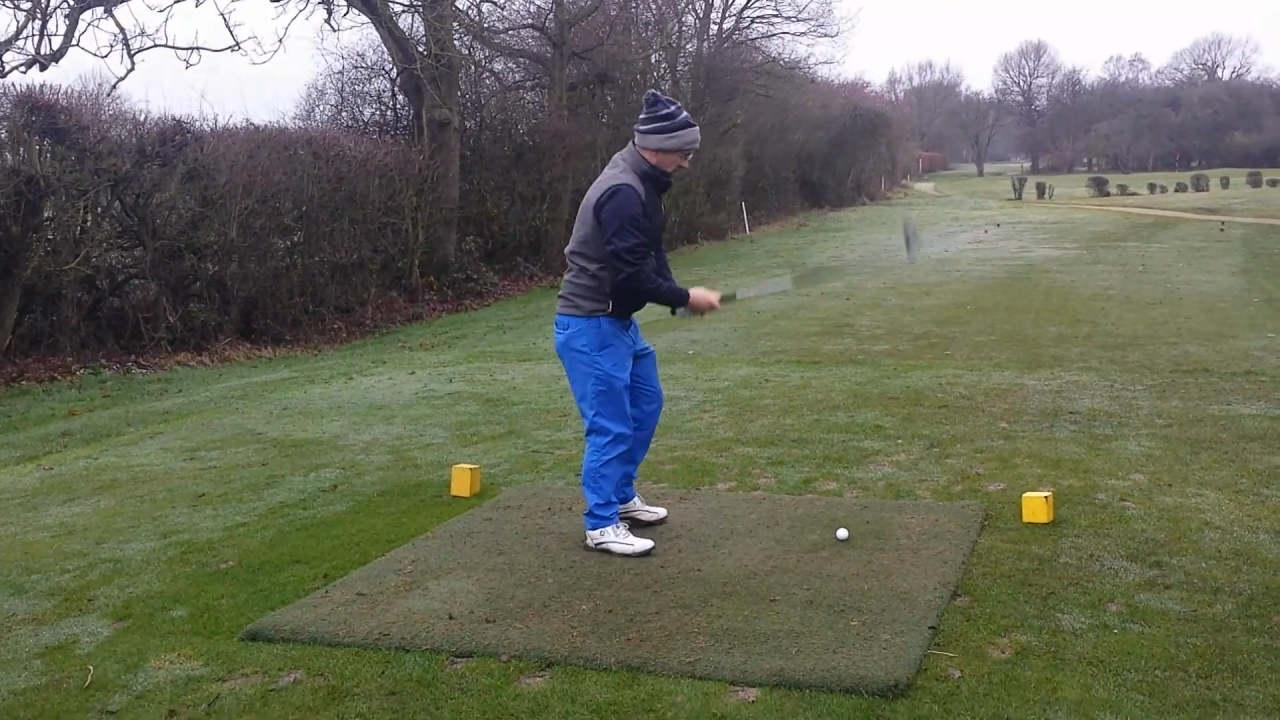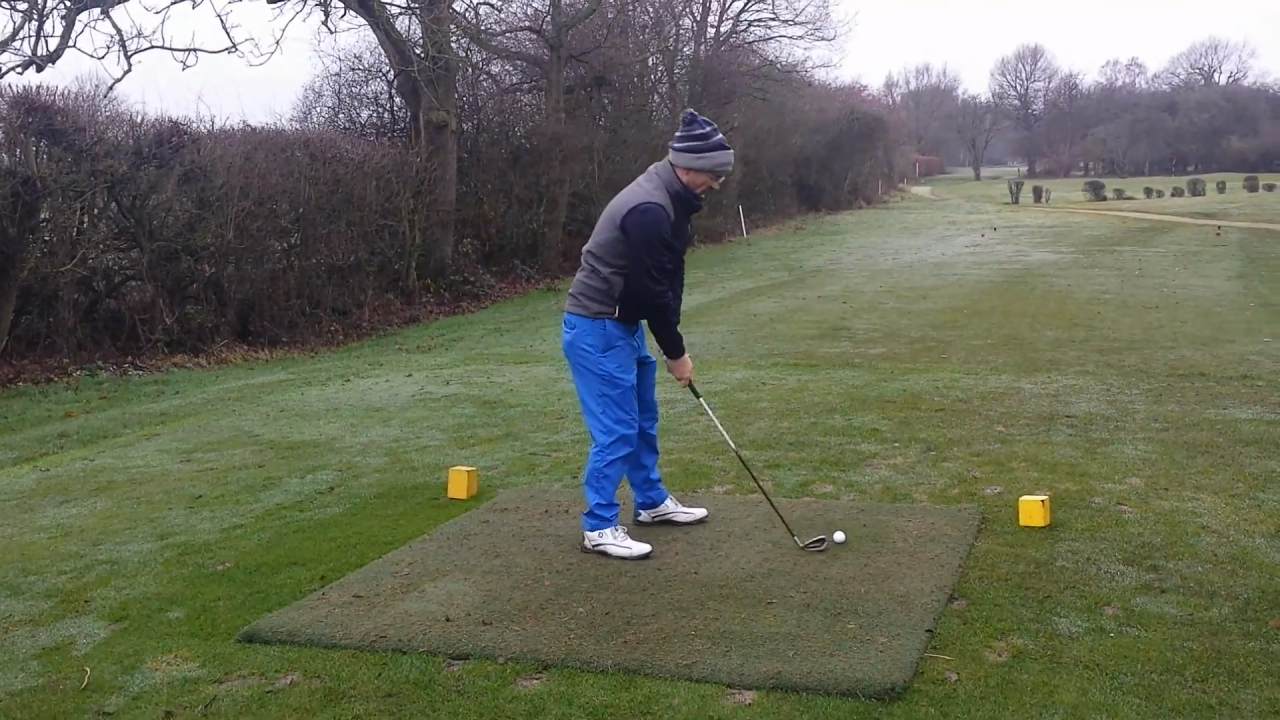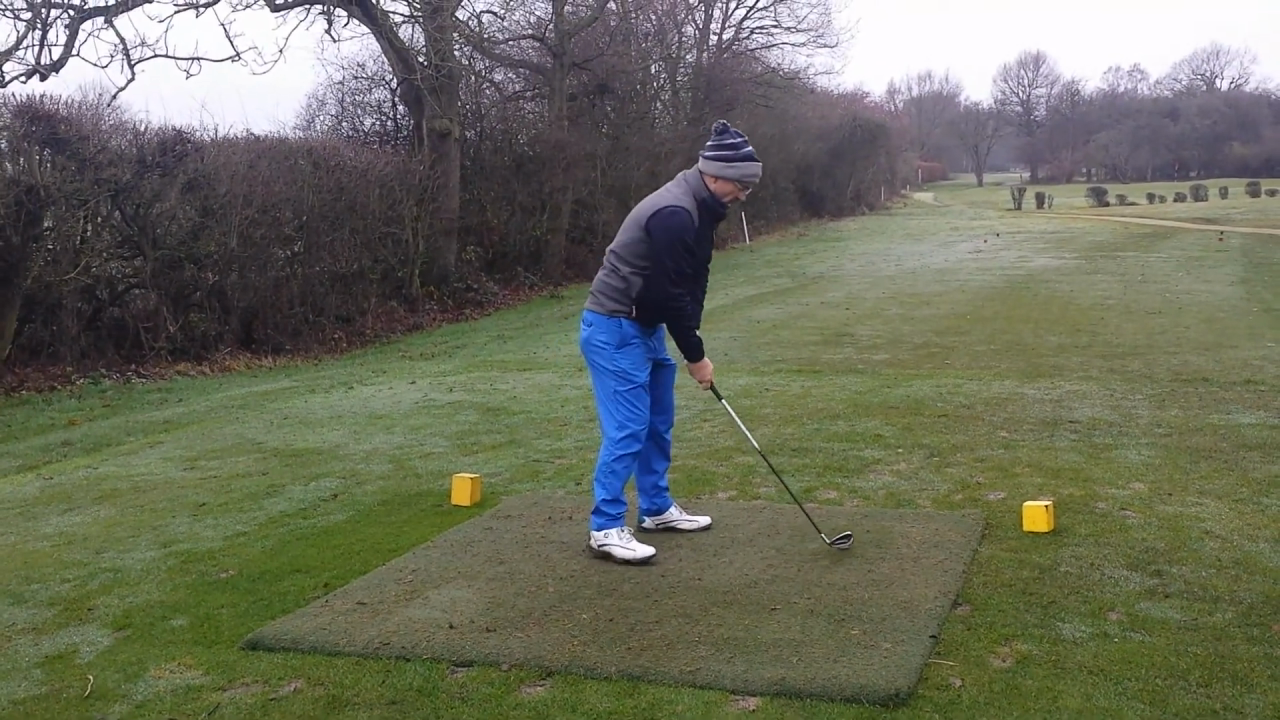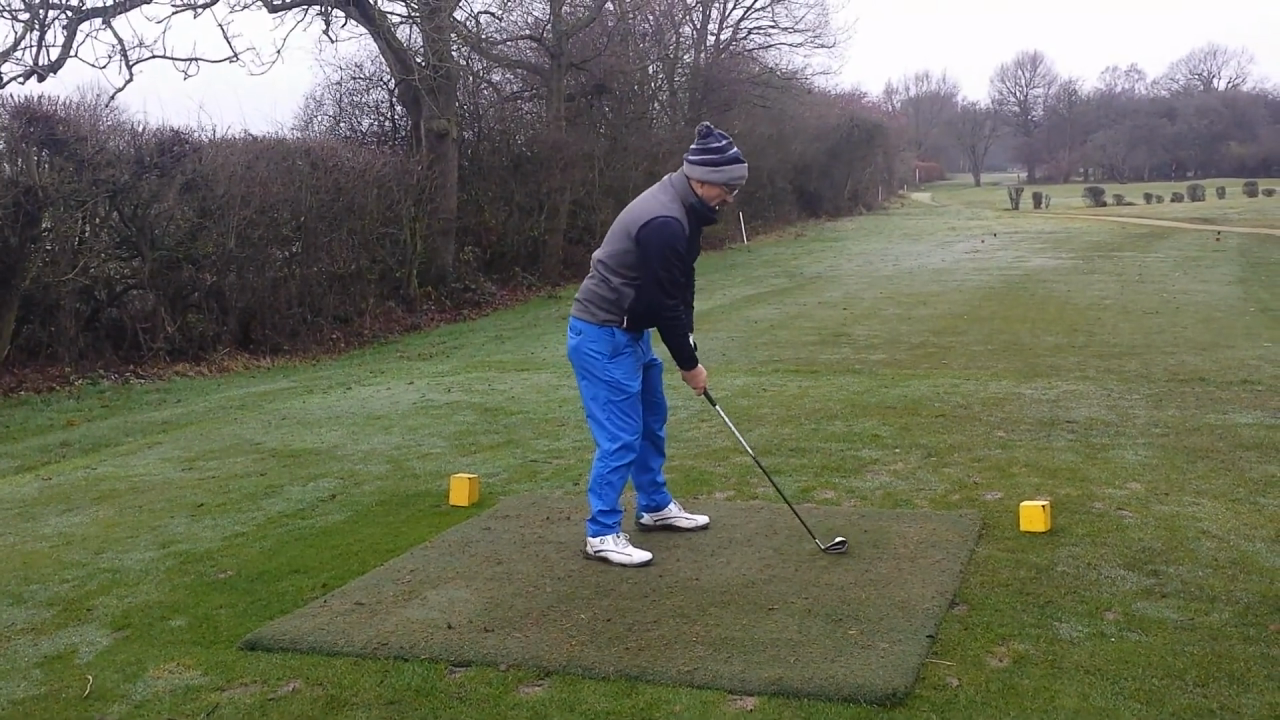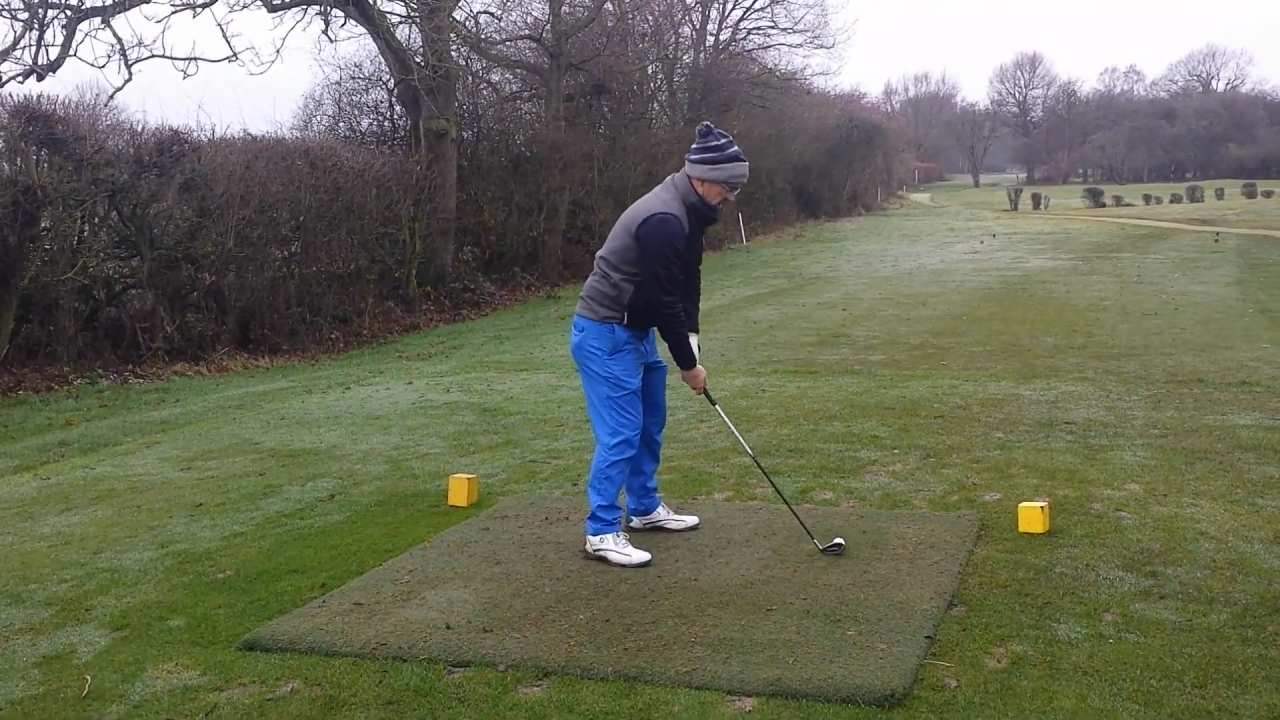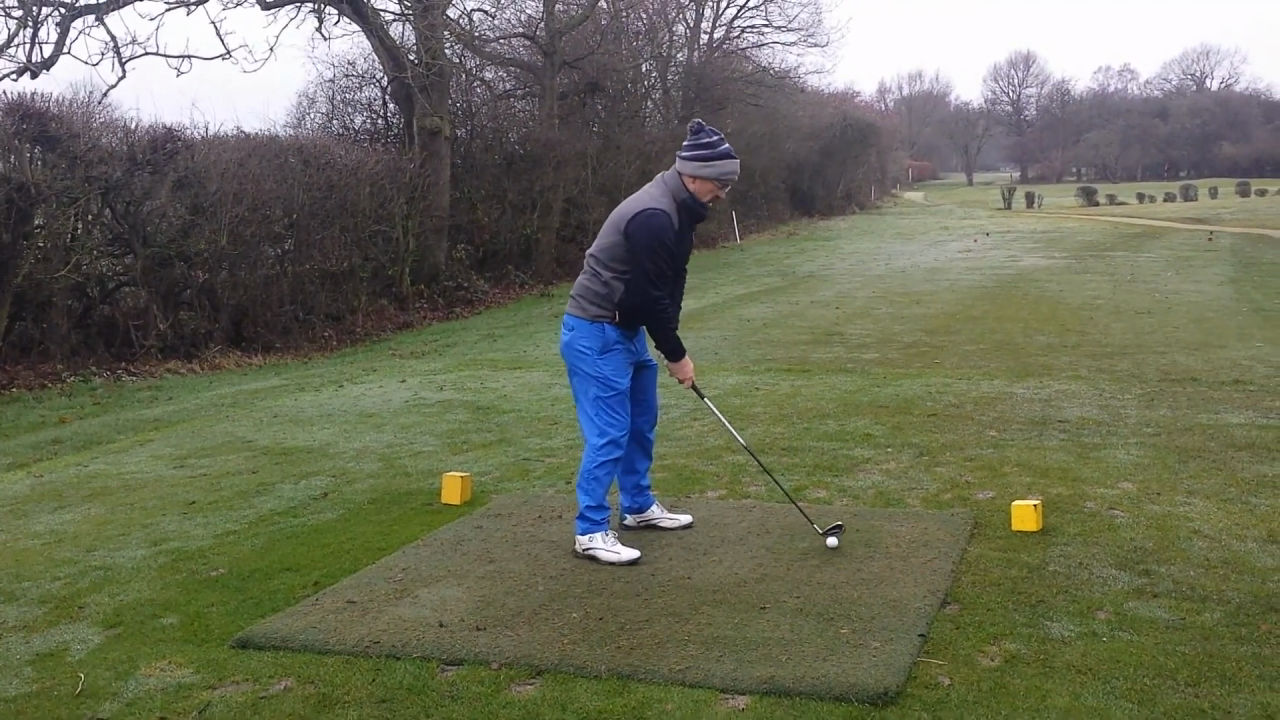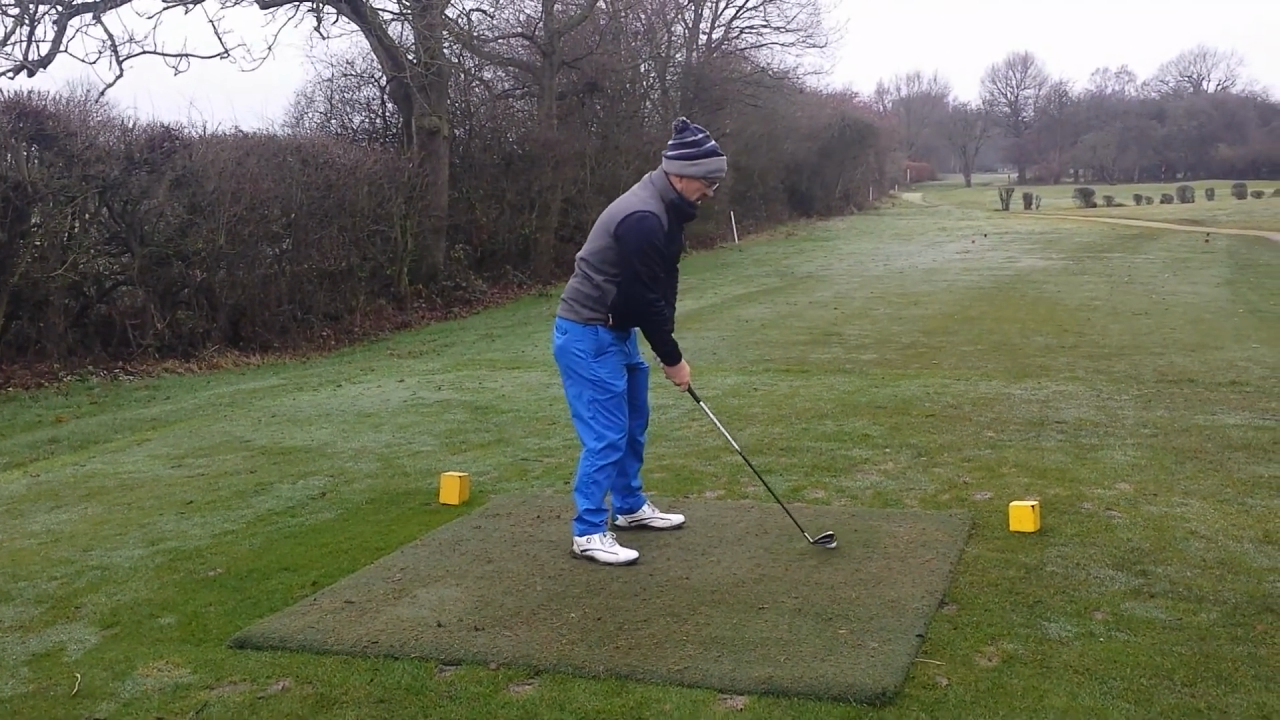
dt=0.4s
person 1, frame 1
left shoulder: (638, 182)
right shoulder: (623, 193)
left elbow: (644, 259)
right elbow: (631, 272)
left wrist: (676, 294)
right wrist: (685, 298)
left hip: (615, 319)
right hip: (591, 324)
left knee: (646, 404)
right knee: (610, 424)
left ankle: (621, 497)
right ankle: (601, 524)
person 1, frame 2
left shoulder: (671, 198)
right shoulder: (650, 210)
left elbow: (667, 278)
right elbow: (651, 290)
left wrist: (672, 338)
right wrist: (675, 352)
left hip: (624, 323)
right hip: (597, 327)
left knee: (643, 417)
right knee: (615, 428)
left ankle: (652, 501)
right ankle: (599, 527)
person 1, frame 3
left shoulder: (697, 206)
right shoulder: (674, 214)
left elbow: (693, 280)
right elbow: (671, 293)
left wrist: (693, 339)
right wrist: (695, 355)
left hip: (644, 324)
right hip: (613, 327)
left knee: (657, 422)
right knee: (627, 426)
left ankle: (656, 508)
right ankle: (606, 527)
person 1, frame 4
left shoulder: (678, 204)
right shoulder: (664, 224)
left elbow: (680, 285)
right elbow: (665, 302)
left wrist: (689, 338)
right wrist: (689, 364)
left hip: (628, 329)
right hip: (603, 335)
left knee: (652, 418)
right knee: (620, 435)
left ankle: (655, 505)
right ankle: (602, 533)
person 1, frame 5
left shoulder: (687, 210)
right shoulder: (663, 221)
left elbow: (687, 280)
right elbow: (663, 299)
left wrist: (691, 336)
right wrist: (687, 363)
left hip: (635, 328)
right hip: (605, 332)
left knee: (649, 422)
right knee: (620, 432)
left ankle: (645, 507)
right ankle: (602, 531)
person 1, frame 6
left shoulder: (675, 206)
right shoulder: (654, 217)
left elbow: (671, 283)
right elbow: (652, 295)
left wrist: (670, 345)
right wrist: (676, 355)
left hip: (626, 327)
right hip: (596, 331)
left knee: (641, 420)
right knee: (609, 431)
left ankle: (638, 506)
right ankle: (591, 531)
person 1, frame 7
left shoulder: (663, 206)
right shoulder: (643, 220)
left elbow: (663, 284)
right elbow: (646, 298)
left wrist: (668, 344)
right wrist: (673, 359)
left hip: (616, 329)
right hip: (589, 334)
left knee: (634, 422)
right knee: (606, 434)
left ankle: (630, 507)
right ankle: (589, 532)
